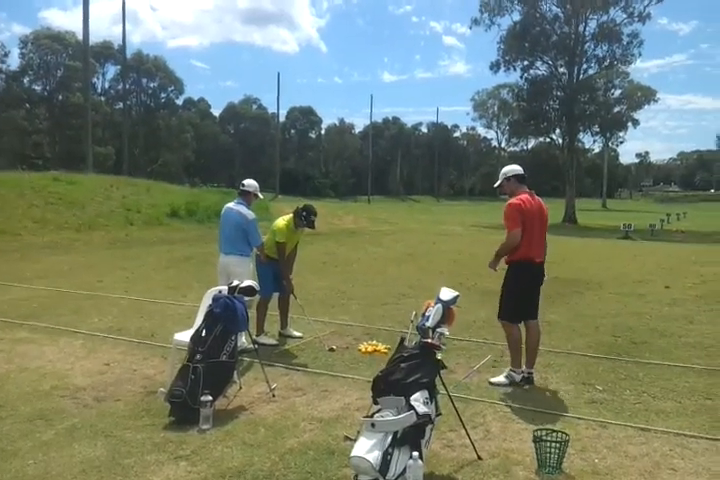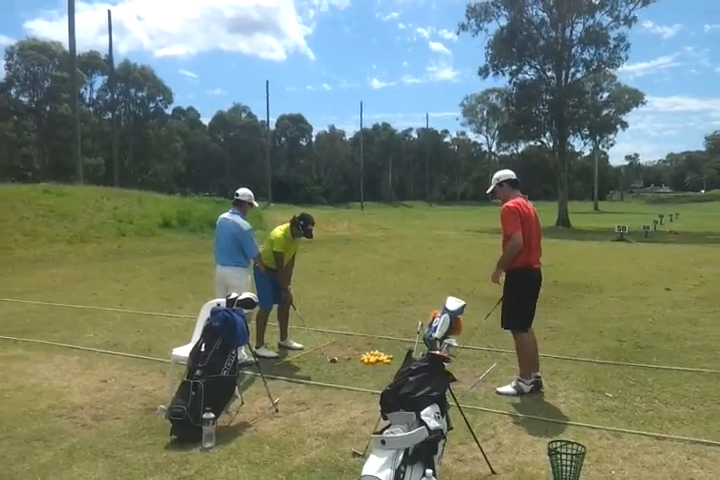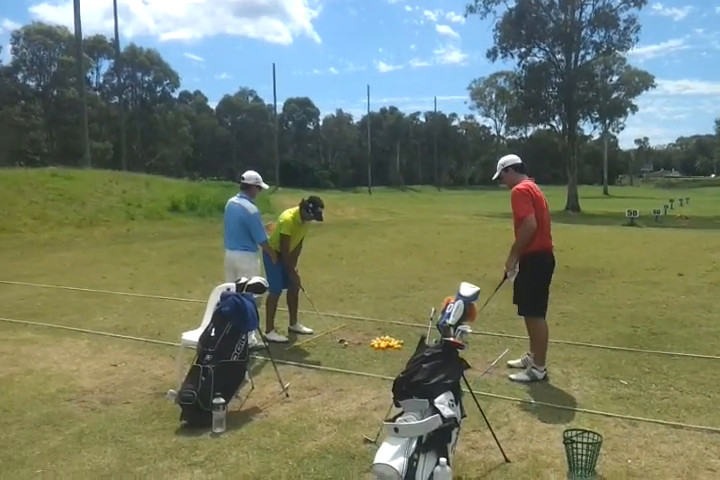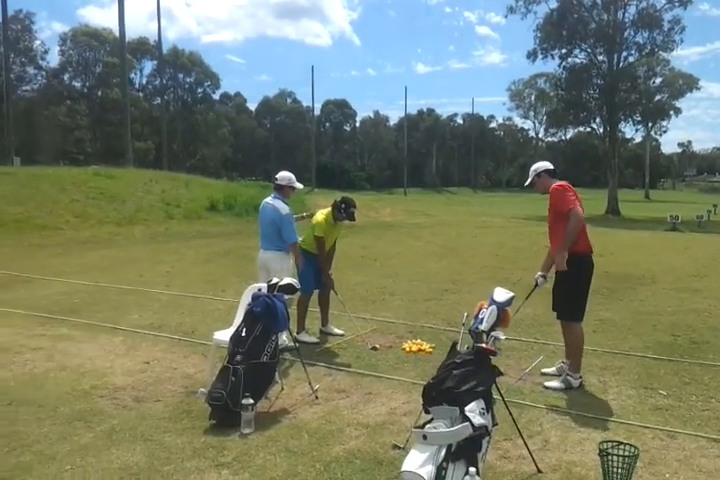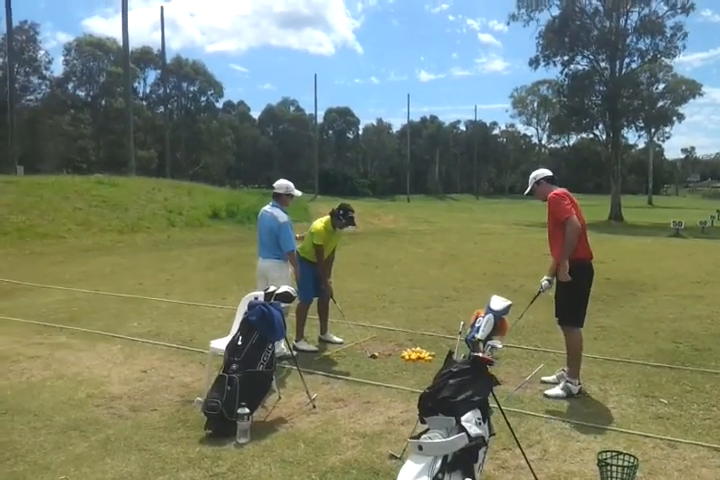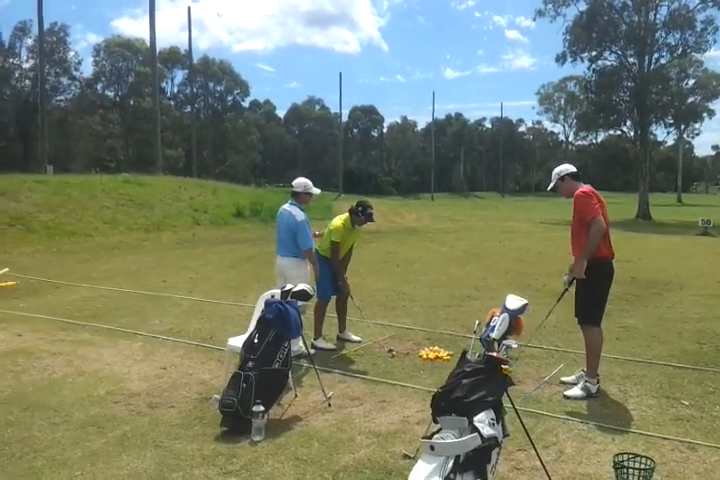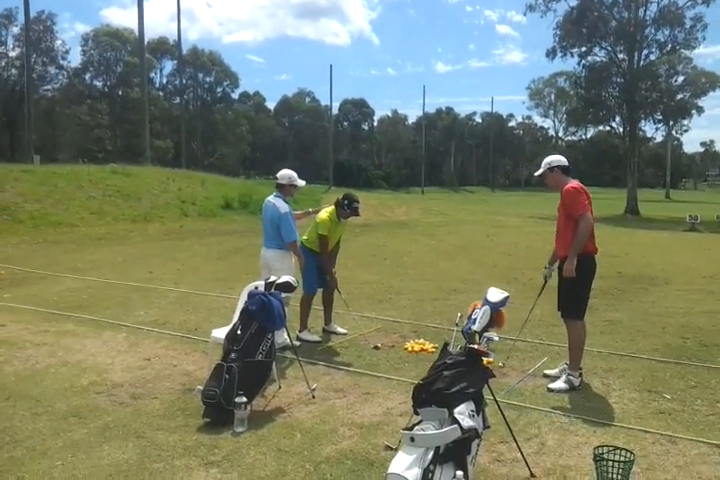
dt=0.3s
person 1, frame 1
left shoulder: (515, 204)
right shoulder: (539, 203)
left elbow: (514, 239)
left wrist: (496, 258)
left hip: (520, 268)
right hip: (536, 267)
left knee: (509, 320)
right knee: (531, 320)
left ankle: (516, 372)
right ankle: (529, 371)
person 1, frame 2
left shoulder: (510, 208)
right shoulder: (529, 206)
left elbow: (515, 243)
left wrist: (498, 269)
left hip: (520, 274)
right hip: (532, 271)
left knee: (518, 329)
right knee: (525, 327)
left ankle: (525, 382)
right ankle: (534, 375)
person 1, frame 3
left shoulder: (520, 191)
right shoulder: (532, 188)
left elbow: (529, 226)
left wrist: (513, 255)
right wrist: (517, 260)
left hip: (535, 259)
right hip: (540, 256)
left knee: (535, 314)
right knee: (531, 311)
left ankle: (538, 368)
right ankle: (534, 356)
person 1, frame 4
left shoulder: (559, 188)
right shoulder: (557, 195)
left elbow: (578, 217)
right elbow: (556, 239)
left wrist: (563, 252)
right wrist: (543, 271)
left hip: (575, 262)
right hip: (568, 262)
left knee: (572, 319)
right knee: (564, 317)
left ankle: (574, 376)
right ankle: (568, 364)
person 1, frame 5
left shoulder: (556, 196)
right shoulder: (559, 199)
left elbow: (574, 226)
left wrist: (564, 263)
right wrist: (549, 276)
left hip: (575, 269)
right hip: (570, 269)
left knee: (571, 324)
right knee: (566, 323)
left ankle: (573, 382)
right ankle: (569, 372)
person 1, frame 6
left shoulder: (583, 194)
right shoulder: (584, 196)
left elbow: (599, 226)
left wrist: (581, 262)
right wrist: (573, 269)
left hip: (595, 268)
right hip: (591, 267)
left knee: (590, 324)
right knee: (588, 323)
left ankle: (591, 382)
right ankle: (589, 372)
person 1, frame 7
left shoulder: (572, 190)
right shoulder: (568, 193)
left elbow: (587, 223)
left wrist: (571, 259)
right wrist: (550, 264)
left hip: (578, 264)
right hip: (571, 263)
left knee: (573, 318)
right knee: (571, 317)
left ankle: (574, 375)
right ankle: (572, 366)
person 2, frame 1
left shoulder: (226, 208)
right shoulder: (248, 215)
right elbow: (257, 244)
right wrist: (264, 256)
left hip: (223, 258)
right hip: (240, 262)
right ankle: (238, 341)
person 2, frame 2
left shoulder: (221, 219)
right shoulder: (243, 226)
right elbow: (254, 255)
right wrist: (262, 267)
left hip: (220, 270)
right hip: (237, 273)
right ankle: (238, 354)
person 2, frame 3
left shoulder: (230, 203)
right shoulder: (251, 209)
right elbow: (262, 240)
left wrist: (261, 226)
right wrist: (272, 254)
left hip: (230, 254)
right hip: (246, 258)
right ankle: (247, 340)
person 2, frame 4
left shoulder: (265, 203)
right shoulder: (283, 209)
right elbow: (291, 241)
left wrist: (303, 216)
right wrist: (299, 258)
left hip: (263, 254)
right hip: (279, 258)
right ankle: (278, 340)
person 2, frame 5
left shoulder: (263, 212)
right shoulder: (282, 218)
right elbow: (288, 250)
left wrist: (295, 236)
right wrist: (296, 268)
left hip: (262, 263)
right hip: (277, 266)
right ankle: (276, 348)
person 2, frame 6
left shoulder: (282, 210)
right shoulder: (299, 216)
right elbow: (306, 248)
left wrist: (314, 234)
right wrist: (315, 265)
left hip: (281, 261)
right hip: (295, 264)
right ankle: (294, 347)
person 2, frame 7
left shoulder: (269, 201)
right shoulder: (282, 208)
right elbow: (290, 240)
left wrist: (310, 212)
right wrist: (300, 258)
left hip: (266, 252)
right hip: (280, 256)
right knee: (281, 298)
right ankle: (279, 339)
person 3, frame 1
left shoulder: (299, 226)
right shoulder: (282, 226)
left elbow: (293, 249)
right elbow: (281, 256)
left wrist: (289, 273)
right wrist: (287, 280)
left hip: (279, 260)
right hip: (266, 259)
left knee: (285, 292)
right knee: (266, 295)
left ankle: (284, 328)
right ankle: (260, 334)
person 3, frame 2
left shoulder: (297, 235)
right shoulder: (279, 235)
left elbow: (291, 260)
right elbow: (279, 266)
left wrist: (288, 284)
right wrist: (286, 291)
left hip: (276, 270)
right hip: (264, 269)
left knee: (285, 303)
right knee: (266, 307)
left ankle: (284, 339)
right ankle: (259, 346)
person 3, frame 3
left shoulder: (306, 219)
right shoulder: (288, 219)
left elbow: (298, 243)
right elbow: (284, 249)
left wrist: (294, 266)
right wrist: (293, 272)
left hip: (286, 253)
right hip: (273, 253)
left knee: (294, 287)
right knee: (275, 291)
left ankle: (294, 324)
right ankle: (269, 331)
person 3, frame 4
left shoulder: (339, 220)
right shoulder: (321, 220)
left elbow: (332, 245)
right elbow: (321, 250)
left wrist: (329, 269)
right wrist: (327, 275)
left hip: (318, 255)
right hip: (306, 254)
left knee: (325, 289)
right knee: (307, 292)
left ankle: (325, 325)
right ankle: (300, 331)
person 3, frame 5
left shoulder: (338, 228)
right shoulder: (319, 228)
left elbow: (331, 253)
right elbow: (319, 258)
left wrist: (328, 278)
right wrist: (325, 283)
left hip: (317, 262)
right hip: (304, 261)
left knee: (324, 296)
right knee: (306, 299)
left ankle: (324, 333)
right ankle: (299, 340)
person 3, frame 6
left shoulder: (357, 225)
right shoulder: (338, 225)
left elbow: (348, 250)
right elbow: (334, 255)
left wrist: (343, 274)
right wrist: (342, 279)
left hip: (336, 260)
right hip: (323, 259)
left knee: (343, 295)
right knee: (324, 298)
left ankle: (342, 332)
right ankle: (317, 338)
person 3, frame 7
left shoulder: (342, 218)
right shoulder: (324, 218)
left elbow: (336, 243)
right elbow: (323, 249)
left wrist: (332, 267)
right wrist: (330, 274)
left hip: (322, 253)
right hip: (309, 252)
left knee: (329, 287)
right knee: (310, 290)
left ankle: (328, 324)
right ankle: (302, 330)
